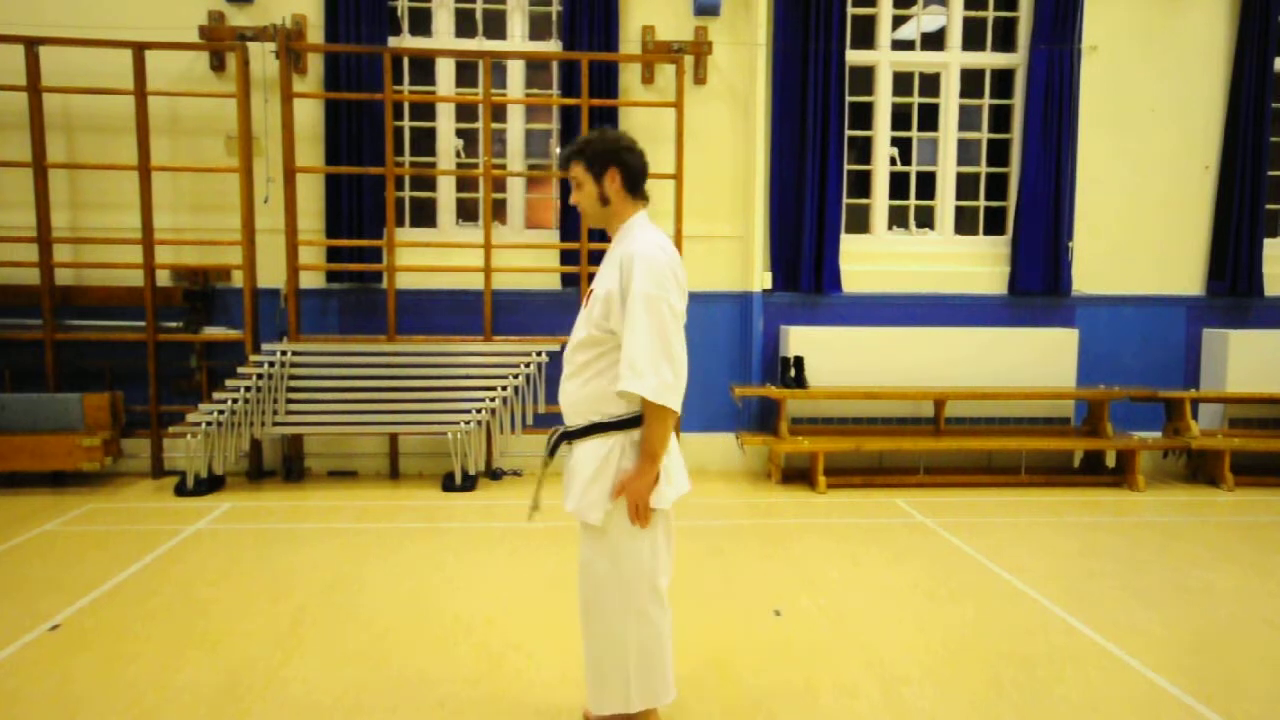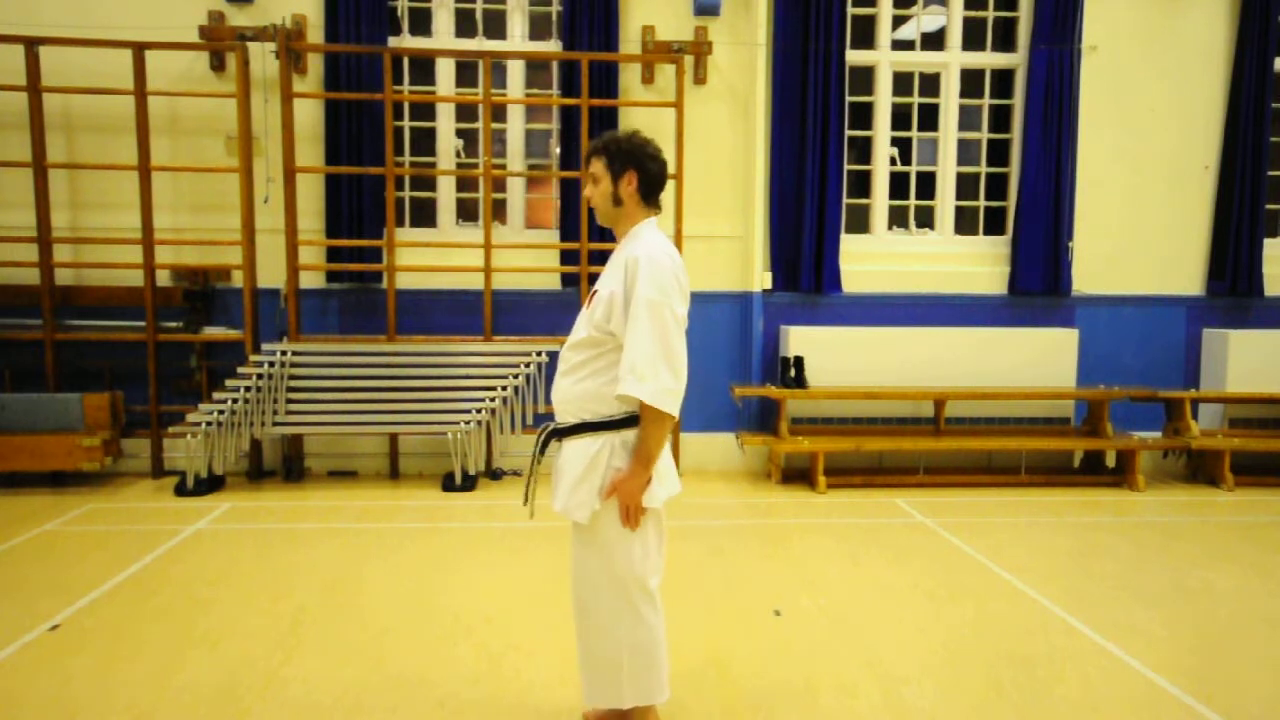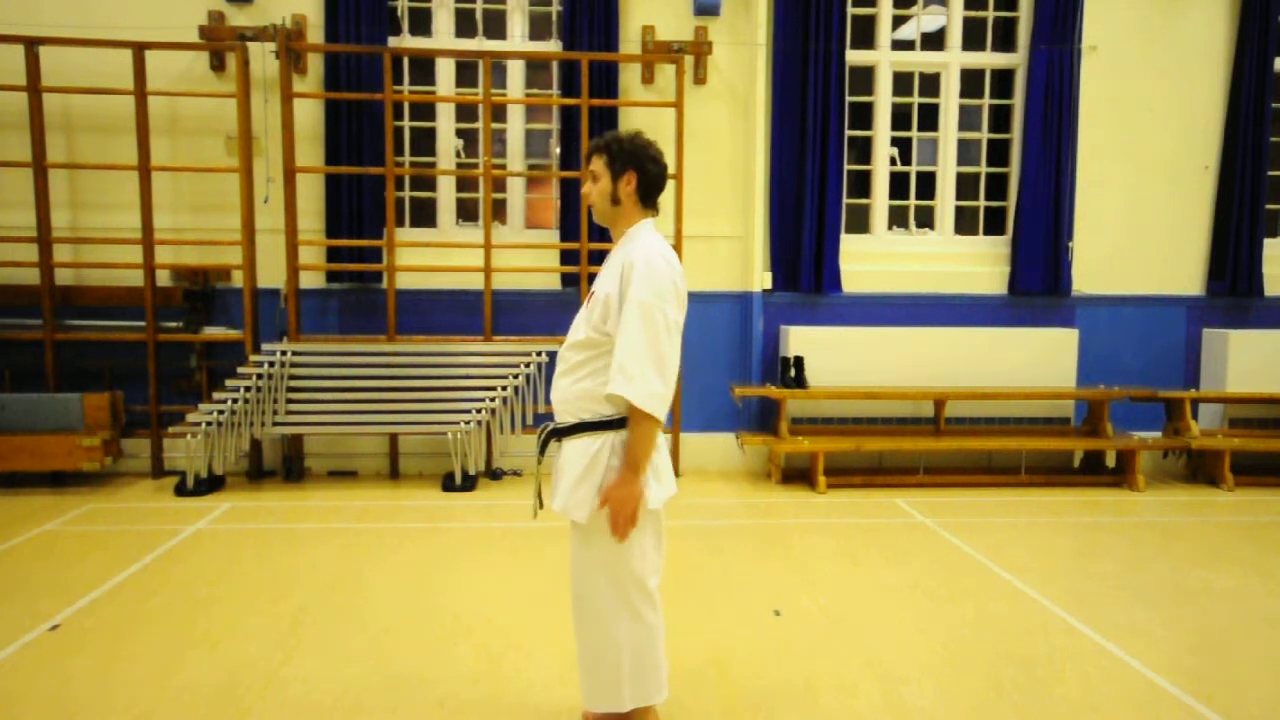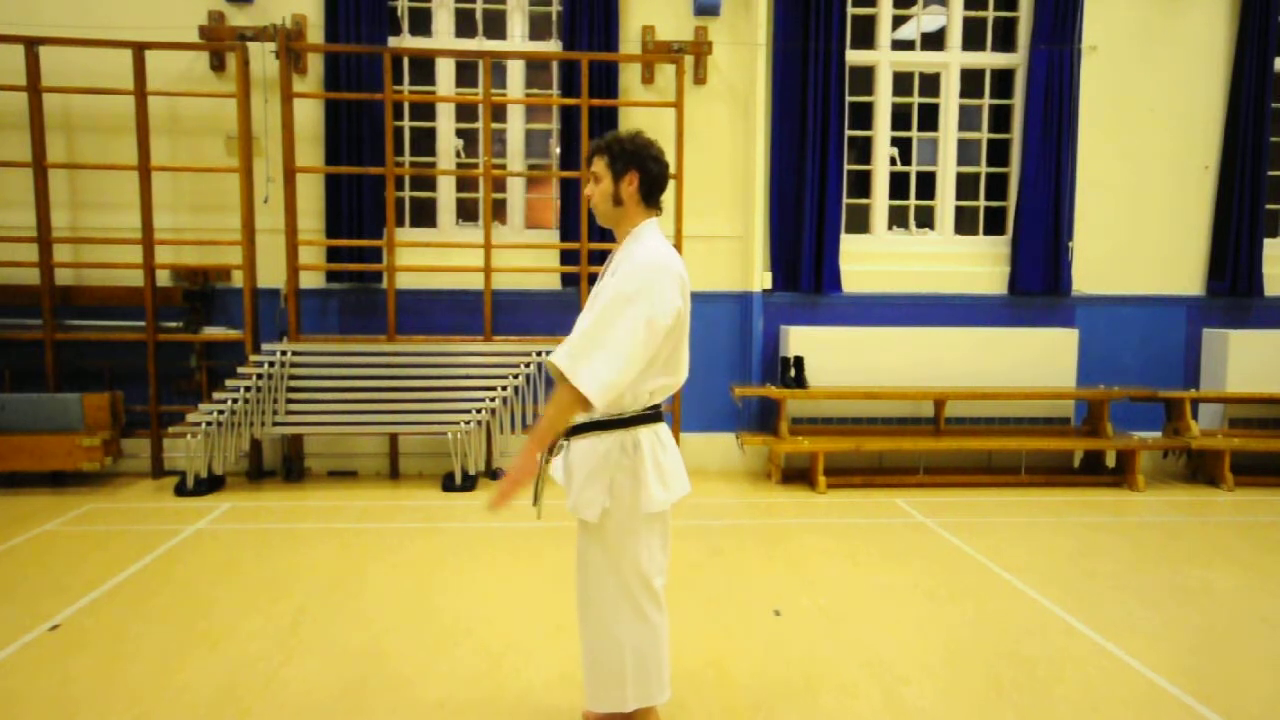
dt=0.3s
person 1, frame 1
left shoulder: (646, 253)
right shoulder: (625, 250)
left elbow: (660, 377)
left wrist: (647, 467)
left hip: (624, 456)
right hip: (607, 452)
left knee: (626, 591)
right knee: (614, 589)
person 1, frame 2
left shoulder: (651, 259)
right shoulder: (630, 255)
left elbow: (660, 381)
left wrist: (640, 470)
left hip: (614, 455)
right hip: (598, 450)
left knee: (620, 590)
right knee: (610, 589)
person 1, frame 3
left shoulder: (647, 261)
right shoulder: (627, 256)
left elbow: (646, 382)
left wrist: (630, 475)
left hip: (615, 455)
right hip: (600, 451)
left knee: (620, 590)
right knee: (604, 588)
person 1, frame 4
left shoulder: (649, 262)
right shoulder: (634, 257)
left elbow: (595, 370)
right elbow: (589, 361)
left wrist: (533, 447)
right wrist: (548, 438)
left hip: (623, 452)
right hip: (608, 448)
left knee: (625, 590)
right knee: (611, 587)
